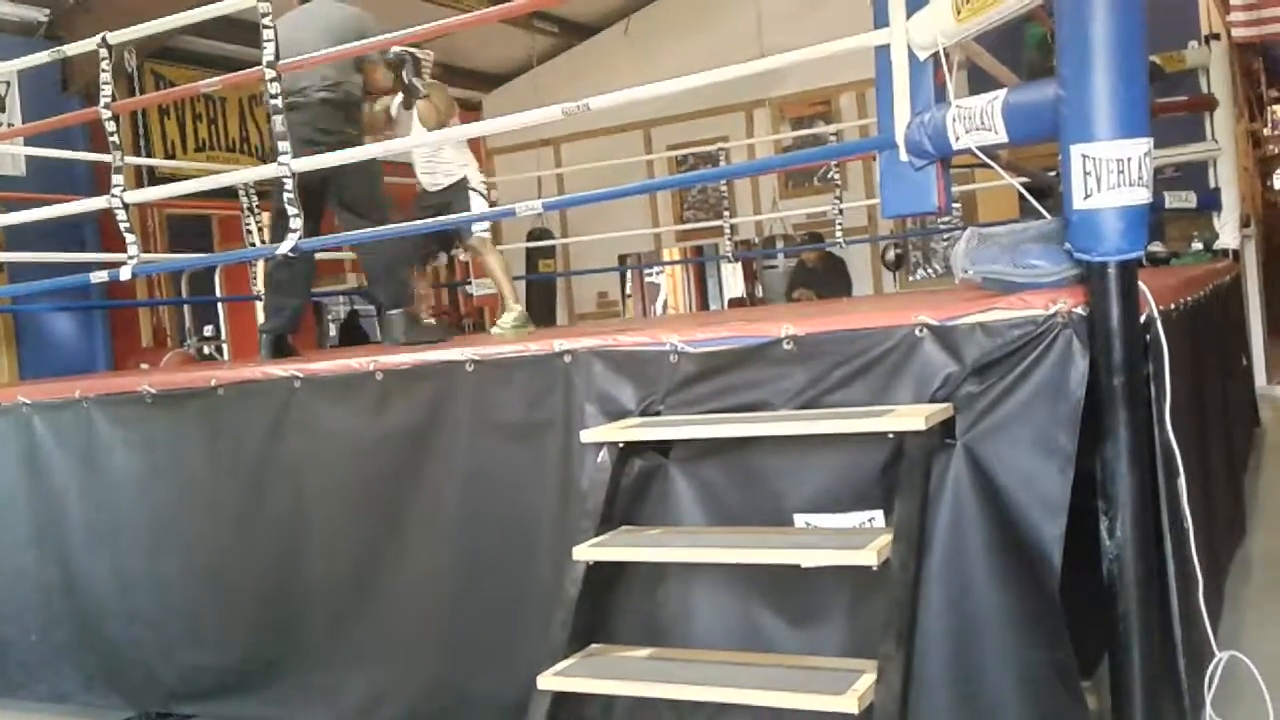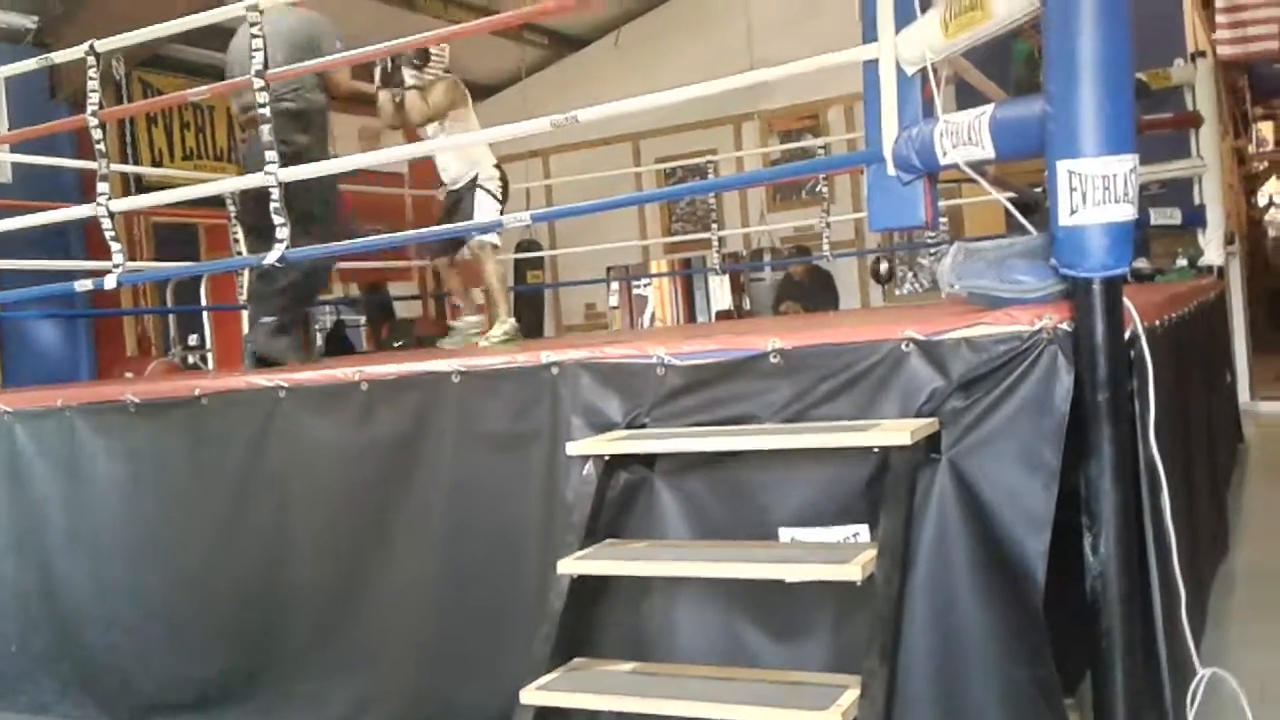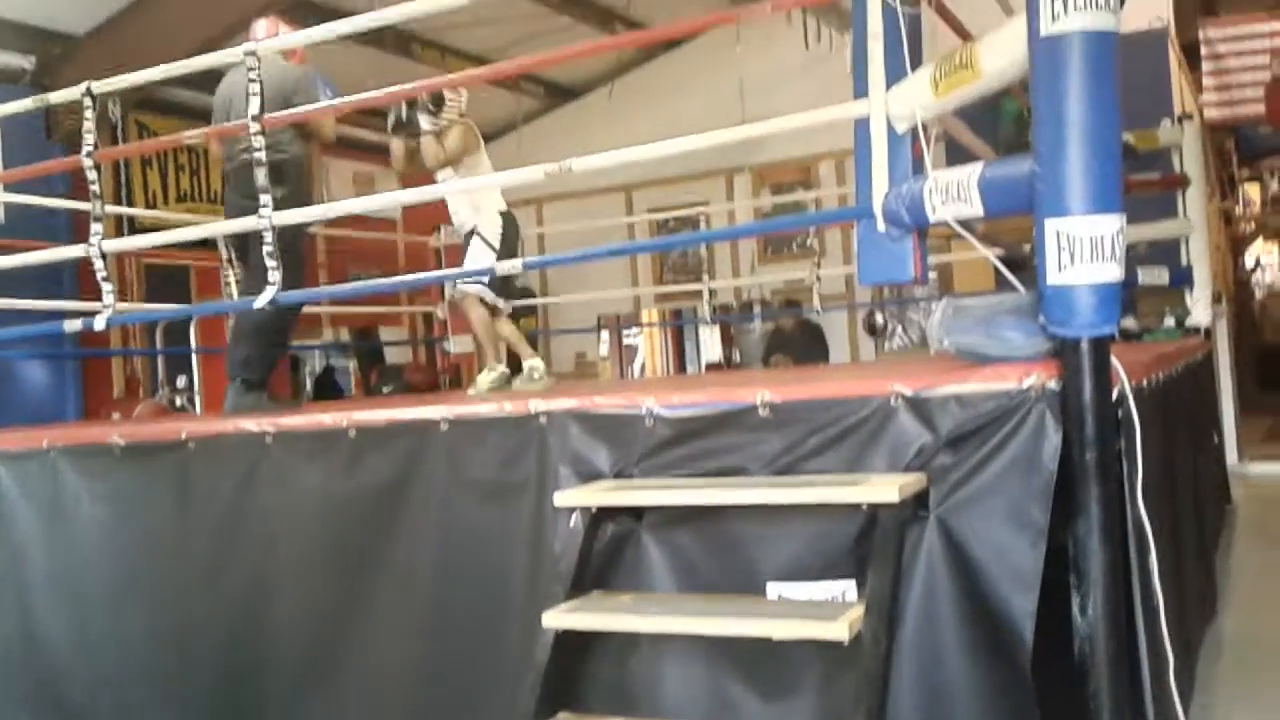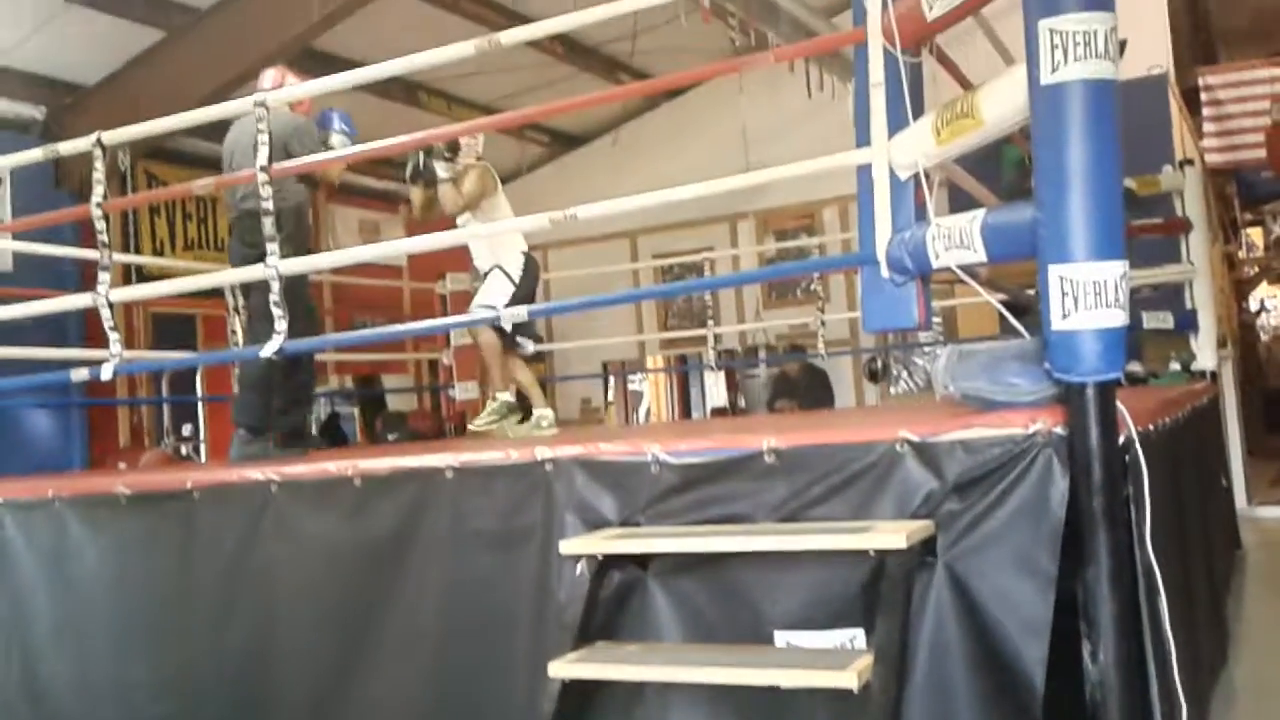
dt=0.2s
person 1, frame 1
left shoulder: (277, 30)
right elbow: (380, 83)
left hip: (287, 137)
right hip: (334, 133)
left knee: (289, 239)
right knee: (372, 222)
left ankle: (274, 335)
right ankle: (399, 317)
person 1, frame 2
left shoulder: (240, 37)
right shoulder: (308, 20)
left elbow: (236, 105)
right elbow: (341, 84)
left hip: (254, 148)
right hip: (295, 140)
left knee: (266, 245)
right knee: (321, 235)
left ankle: (262, 340)
right ankle: (277, 325)
person 1, frame 3
left shoulder: (228, 81)
right shoulder: (292, 74)
left elbow: (217, 150)
right elbow: (326, 133)
right wrist: (325, 105)
left hip: (239, 193)
right hip: (276, 193)
left knee: (283, 289)
right knee: (268, 292)
left ankle: (249, 382)
right ankle: (243, 389)
person 1, frame 4
left shoulder: (238, 129)
right shoulder: (290, 121)
right elbow: (330, 175)
right wrist: (339, 140)
left hip: (246, 240)
right hip: (277, 242)
left knee: (298, 335)
right knee: (270, 338)
left ankle: (291, 429)
right ankle: (249, 437)
person 2, frame 1
left shoulder: (435, 93)
right shoulder: (397, 102)
left elbow: (433, 123)
left hip: (462, 182)
right hip: (431, 192)
left knee: (477, 241)
right knee: (413, 258)
left ankle: (515, 312)
person 2, frame 2
left shoulder: (447, 85)
right shoulder: (421, 90)
left elbow: (419, 117)
right elbow: (391, 120)
left wrist: (409, 76)
right wrist: (384, 82)
left hip: (482, 177)
right hip: (459, 186)
left knee: (479, 245)
right knee: (440, 254)
left ankle: (506, 323)
right ankle: (468, 319)
person 2, frame 3
left shoulder: (460, 129)
right shoulder: (437, 135)
left elbow: (434, 162)
right elbow: (400, 163)
left wrist: (425, 121)
right wrist: (398, 126)
left hip: (493, 225)
right hip: (477, 232)
left knee: (468, 293)
right knee: (487, 308)
left ankle: (496, 368)
right ankle: (533, 367)
person 2, frame 4
left shoulder: (477, 172)
right shoulder: (456, 178)
left elbow: (453, 207)
right elbow: (419, 210)
left wrist: (442, 167)
right wrist: (417, 173)
left hip: (514, 264)
right hip: (500, 270)
right knee: (507, 351)
left ankle: (502, 399)
right ankle: (543, 415)
